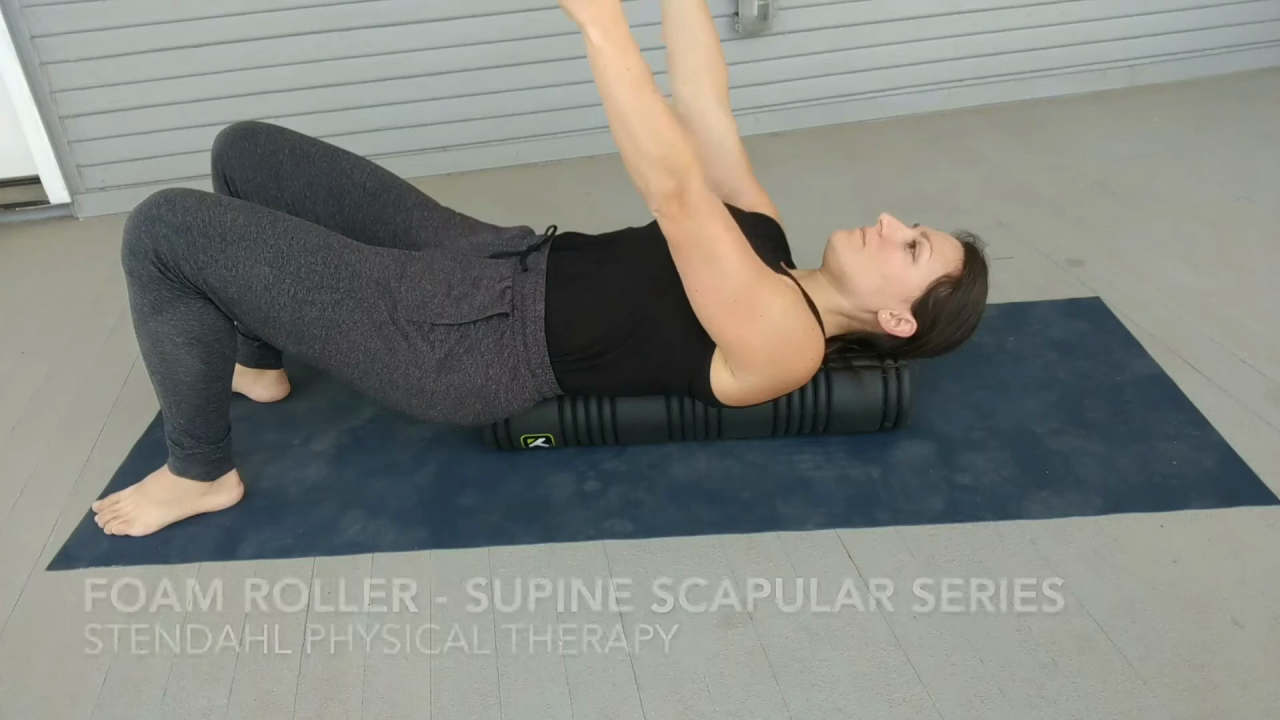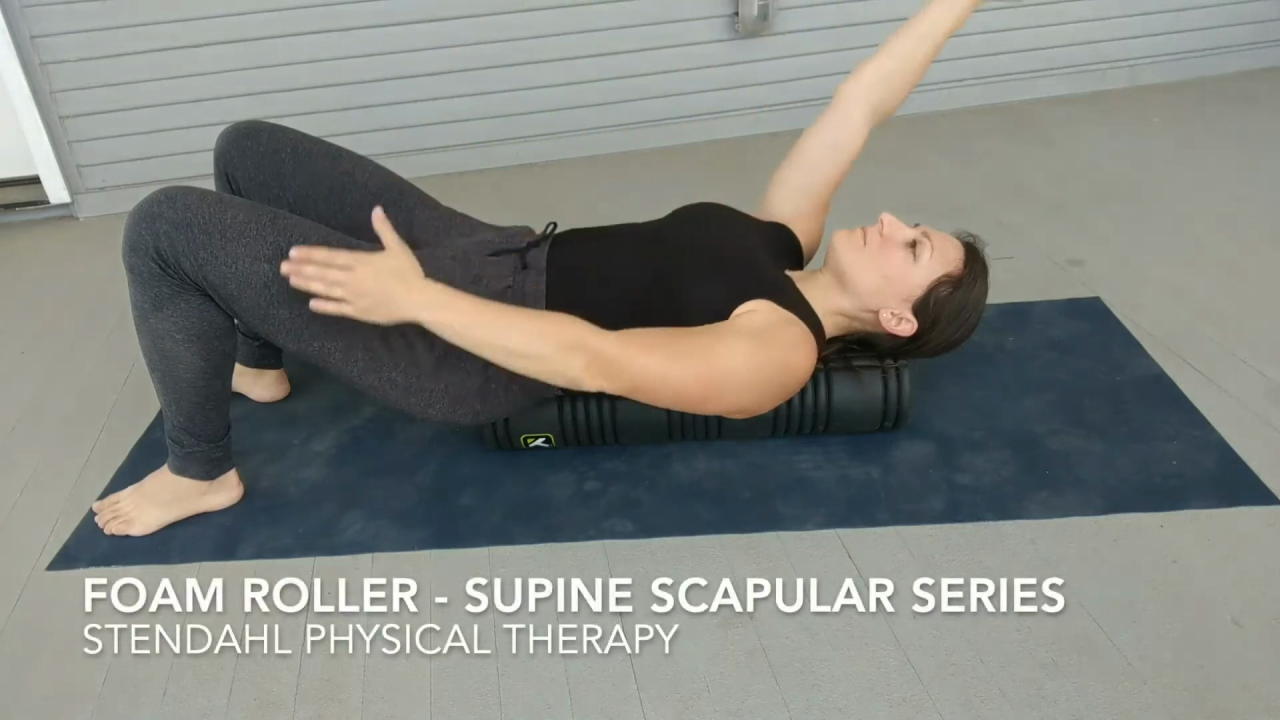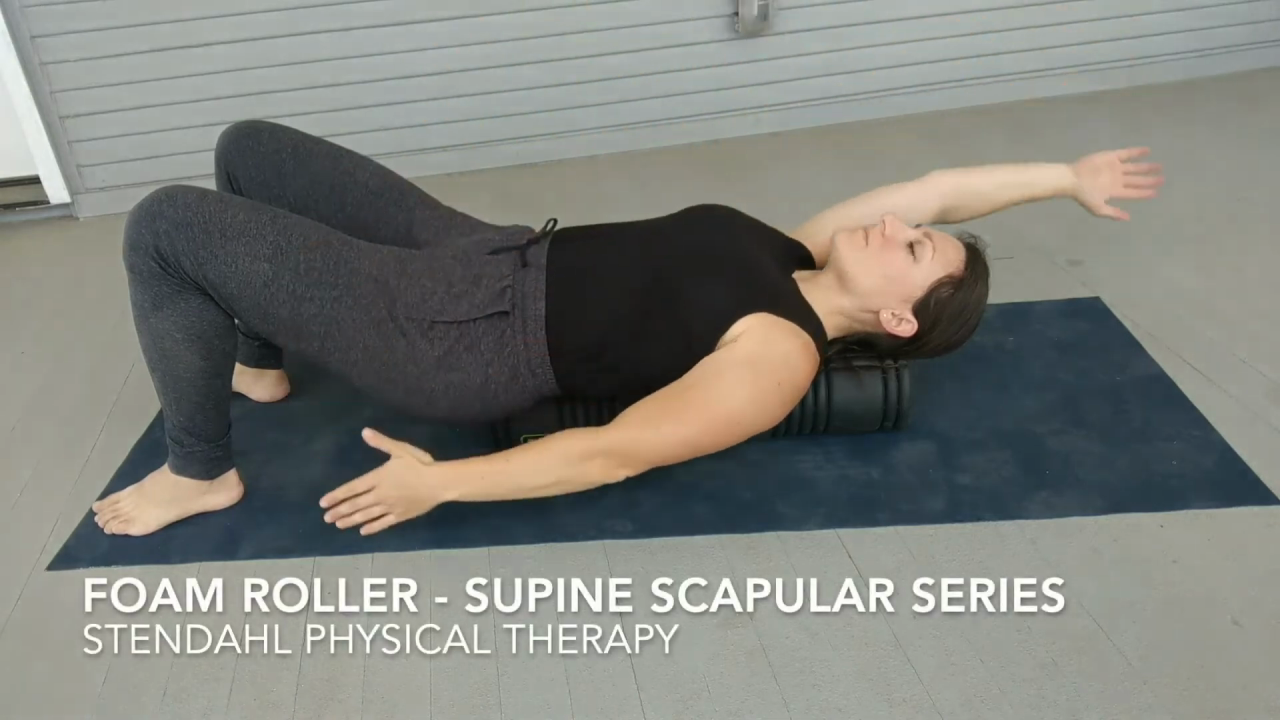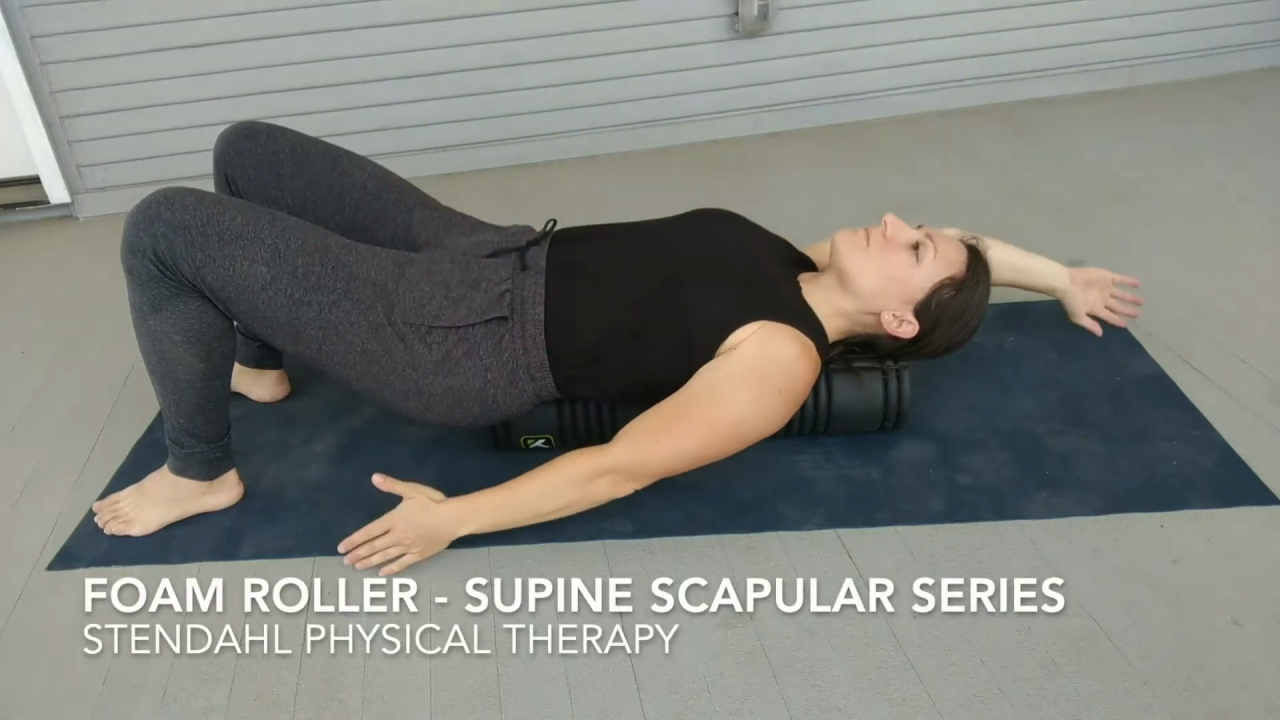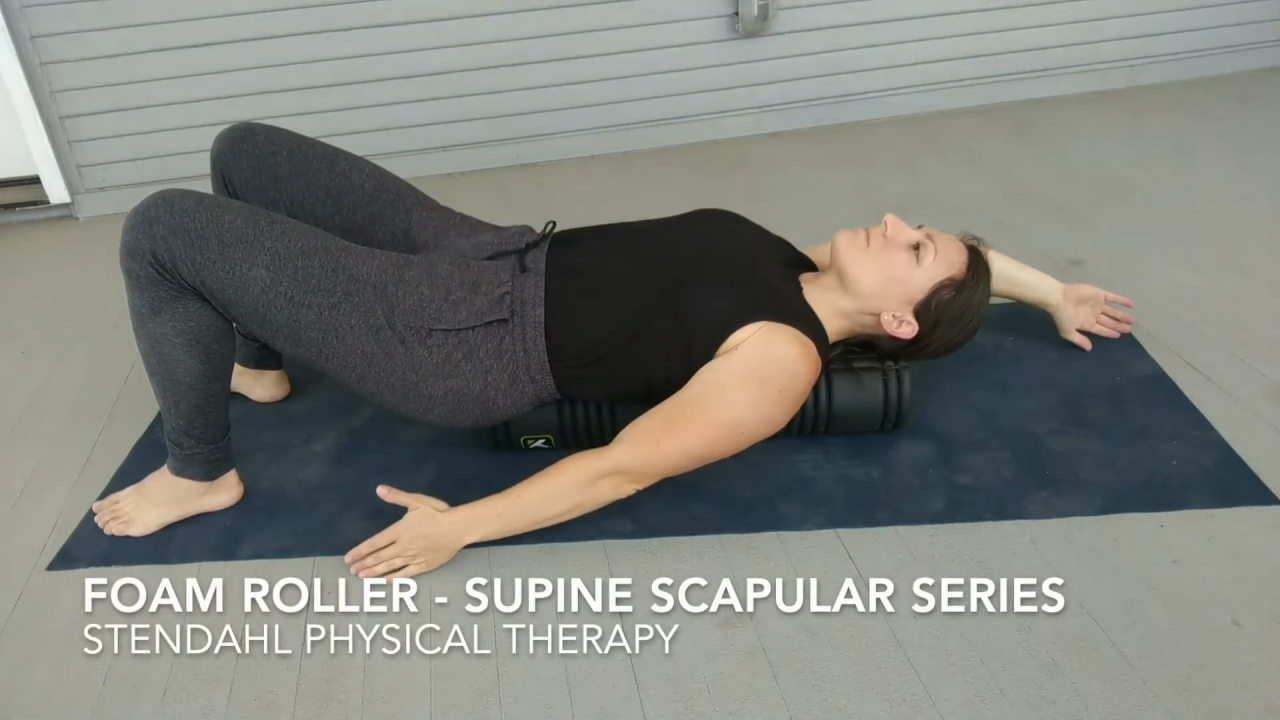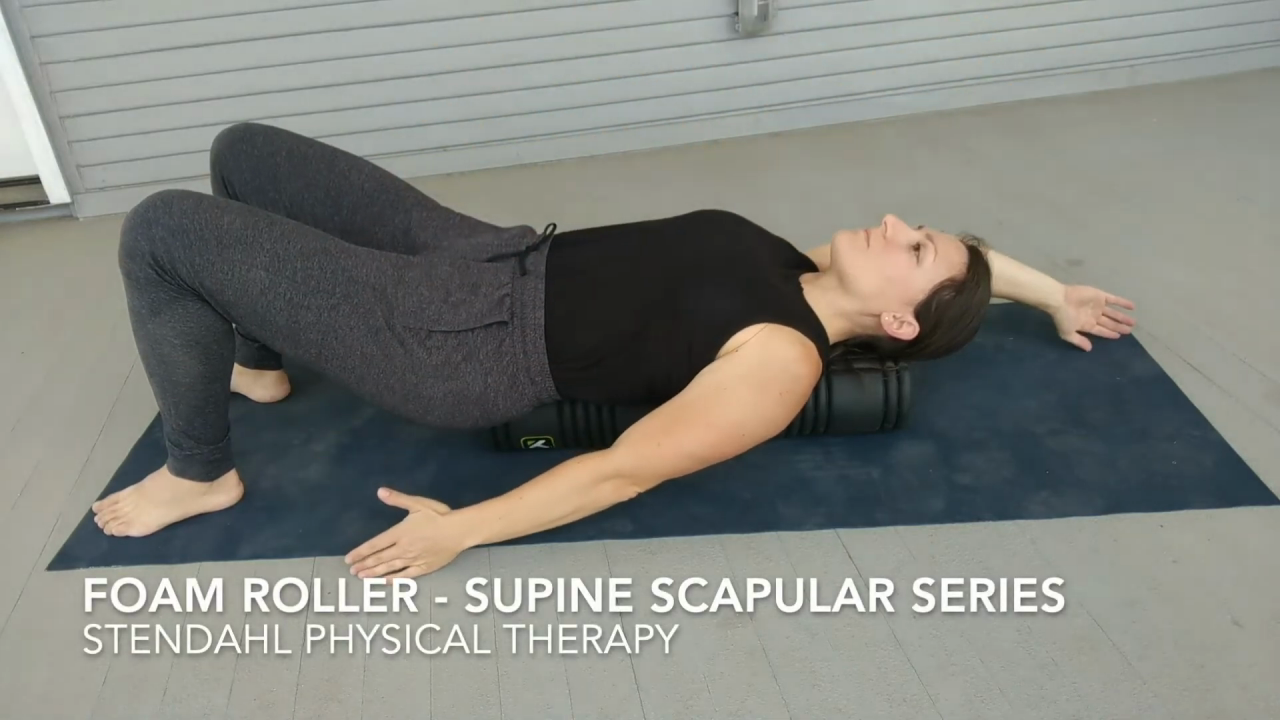
dt=0.4s
person 1, frame 1
left shoulder: (784, 340)
right shoulder: (765, 237)
left elbow: (674, 190)
right elbow: (708, 116)
left hip: (467, 345)
right hip: (494, 261)
left knee: (164, 229)
right knee: (244, 149)
left ankle: (199, 475)
right ankle: (254, 360)
person 1, frame 2
left shoulder: (779, 352)
right shoulder: (787, 247)
left elbow: (597, 360)
right elbow: (855, 116)
left wrist: (420, 299)
left hip: (463, 348)
right hip: (493, 274)
left knee: (163, 226)
right knee: (248, 149)
left ankle: (201, 474)
right ankle: (256, 361)
person 1, frame 3
left shoulder: (779, 358)
right shoulder: (804, 266)
left elbow: (614, 453)
right elbow: (928, 190)
left wrist: (437, 481)
right wrist: (1070, 178)
left hip: (472, 345)
right hip: (498, 257)
left knee: (166, 224)
right knee: (248, 150)
left ankle: (199, 474)
right ankle: (254, 358)
person 1, frame 4
left shoulder: (780, 362)
right shoulder: (806, 272)
left elbow: (619, 467)
right elbow: (964, 238)
left wrist: (452, 519)
left hip: (469, 348)
right hip: (499, 257)
left knee: (163, 228)
right knee: (247, 149)
left ankle: (199, 474)
right ankle: (253, 357)
person 1, frame 5
left shoulder: (781, 361)
right shoulder: (811, 273)
left elbow: (625, 468)
right elbow: (954, 245)
left wrist: (457, 527)
left hip: (469, 347)
right hip: (498, 259)
left knee: (161, 229)
right knee: (243, 152)
left ankle: (199, 473)
right ankle: (254, 359)
person 1, frame 6
left shoulder: (781, 363)
right shoulder: (812, 273)
left elbow: (622, 471)
right elbow: (961, 245)
left wrist: (457, 530)
left hip: (469, 350)
right hip: (498, 259)
left knee: (161, 230)
right knee: (244, 152)
left ankle: (199, 476)
right ankle: (255, 360)
